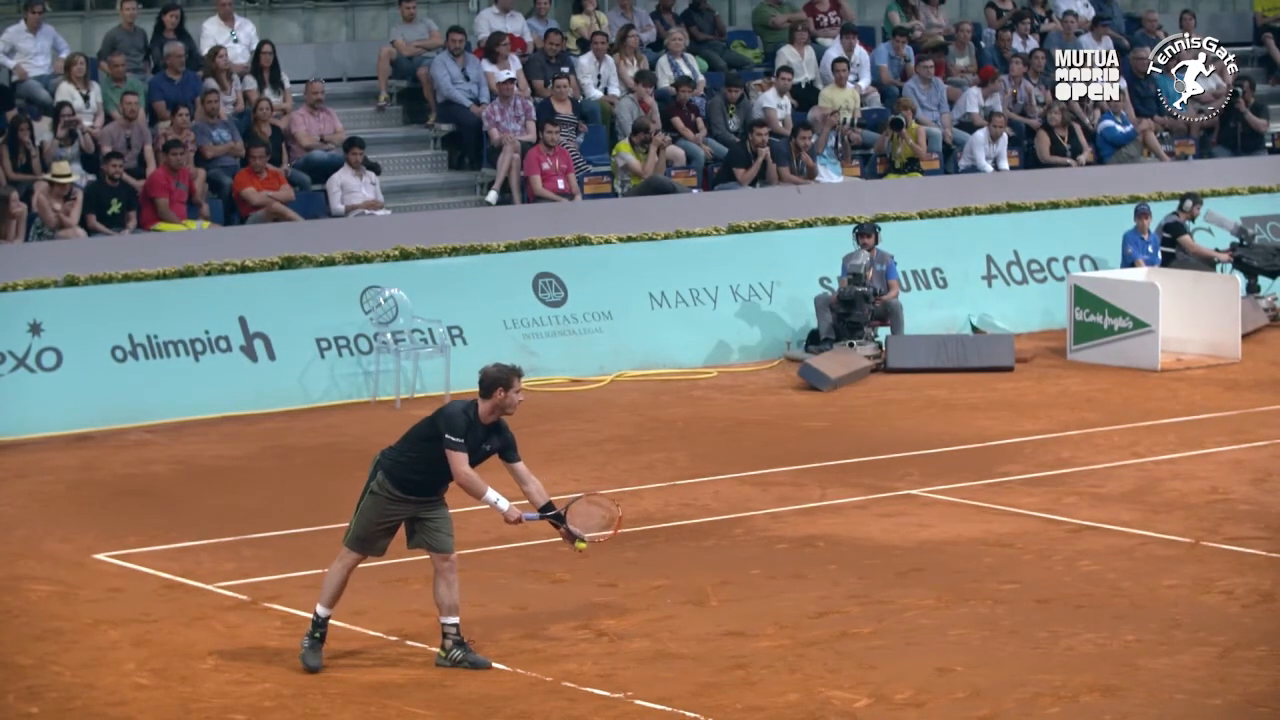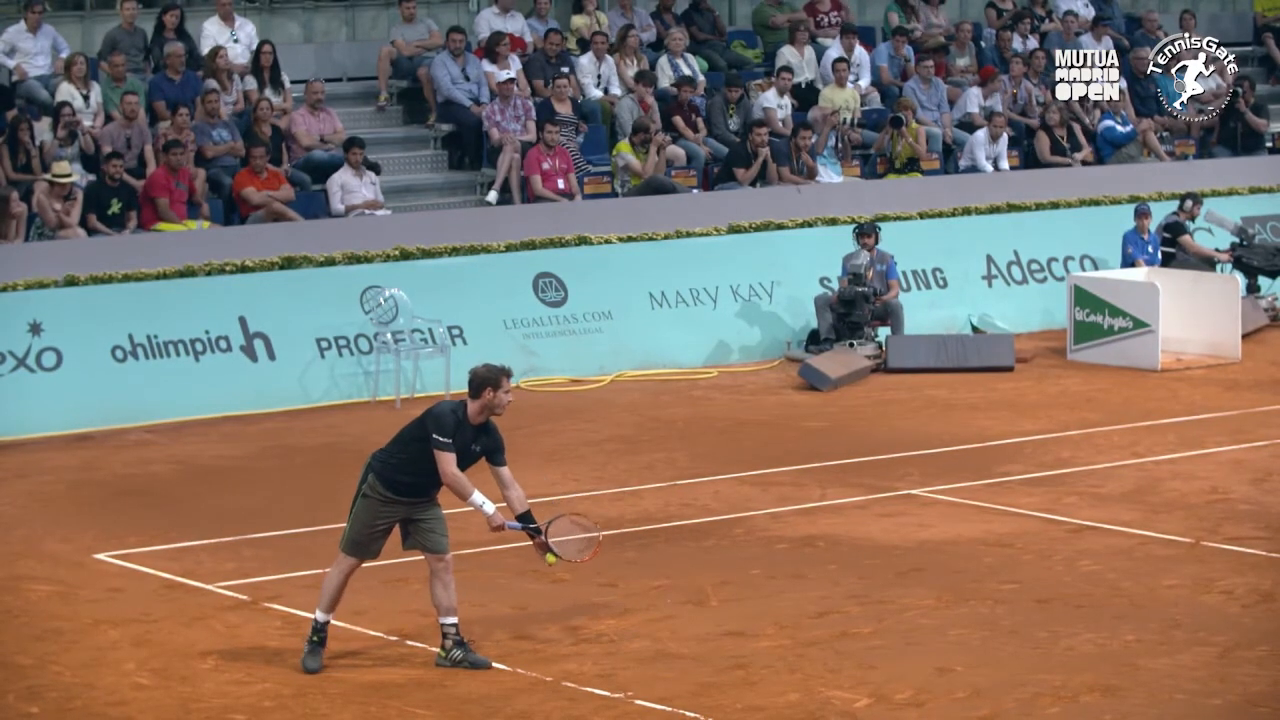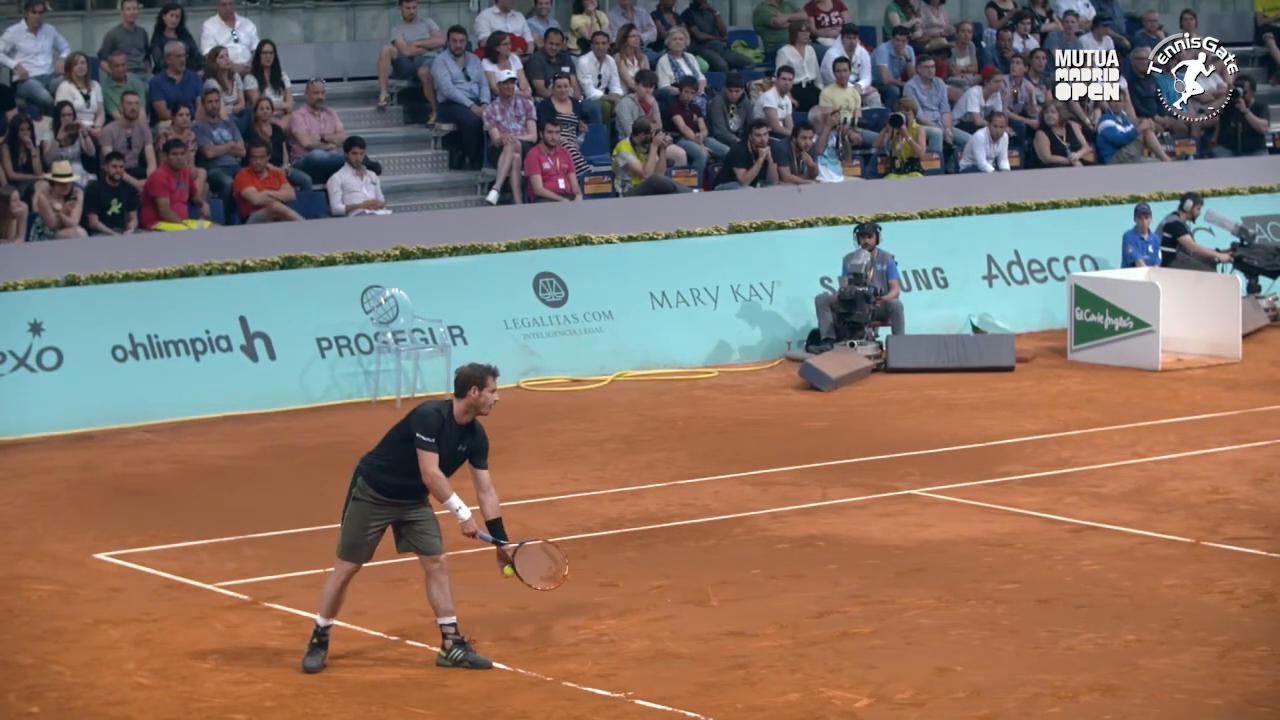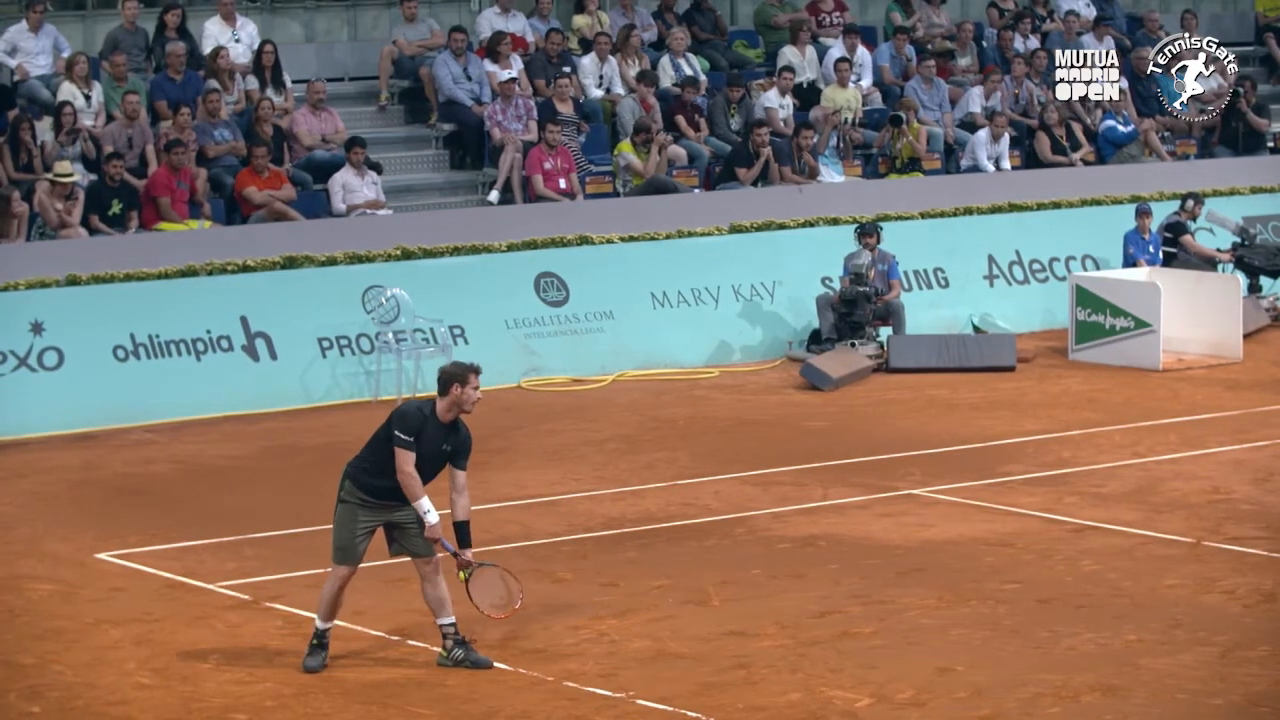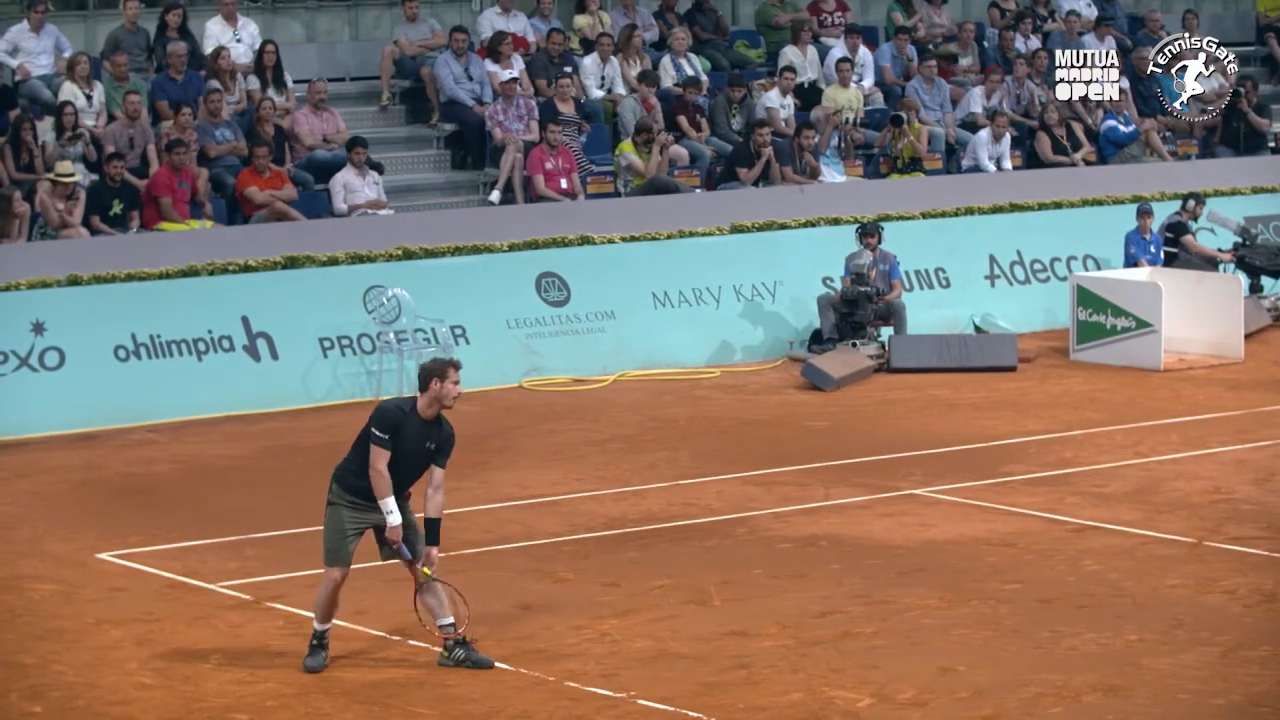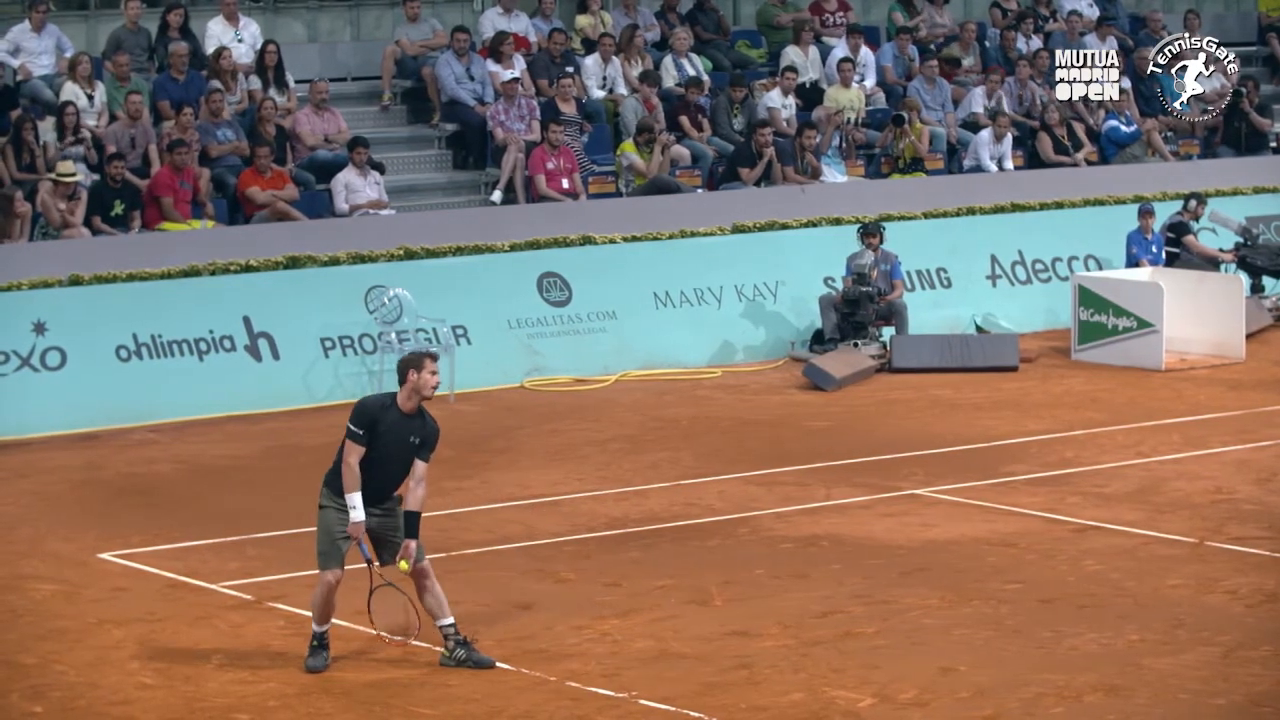
dt=0.4s
person 1, frame 1
left shoulder: (500, 433)
right shoulder: (456, 416)
left elbow: (528, 482)
right elbow: (462, 474)
left wrist: (559, 522)
right wrist: (503, 506)
left hip: (429, 496)
right hip: (389, 486)
left knee: (447, 561)
right knee: (350, 557)
left ankle: (451, 644)
right ankle: (315, 634)
person 1, frame 2
left shoulder: (489, 435)
right shoulder: (444, 416)
left elbow: (510, 487)
right elbow: (449, 475)
left wrist: (534, 532)
right wrist: (488, 510)
left hip: (422, 497)
right hip: (382, 489)
left knee: (442, 561)
right knee: (348, 562)
left ankle: (451, 645)
right ankle: (316, 638)
person 1, frame 3
left shoulder: (476, 436)
right shoulder: (429, 415)
left elbow: (486, 491)
right elbow: (430, 475)
left wrist: (501, 540)
right wrist: (463, 514)
left hip: (412, 499)
right hip: (372, 492)
left knee: (437, 562)
right knee: (346, 567)
left ankle: (451, 644)
right ankle: (319, 640)
person 1, frame 4
left shoulder: (460, 436)
right shoulder: (411, 414)
left elbow: (460, 492)
right elbow: (405, 472)
left wrist: (464, 544)
right wrist: (430, 517)
left hip: (403, 501)
right hip: (361, 496)
left knee: (430, 564)
right knee: (343, 572)
left ankle: (452, 644)
right ankle: (319, 641)
person 1, frame 5
left shoulder: (444, 433)
right shoulder: (391, 412)
left elbow: (435, 489)
right elbow: (377, 469)
left wrist: (432, 542)
right wrist: (392, 520)
left hip: (394, 499)
right hip: (349, 498)
left knee: (425, 567)
right knee: (335, 575)
left ankle: (452, 645)
right ankle: (318, 642)
person 1, frame 6
left shoulder: (428, 428)
right shoulder: (370, 408)
left elbow: (417, 482)
right elbow: (350, 463)
left wrist: (411, 536)
right wrist: (356, 515)
left hip: (385, 504)
right hip: (341, 501)
left knee: (422, 569)
right knee: (330, 578)
left ankle: (453, 645)
right ankle: (319, 643)
